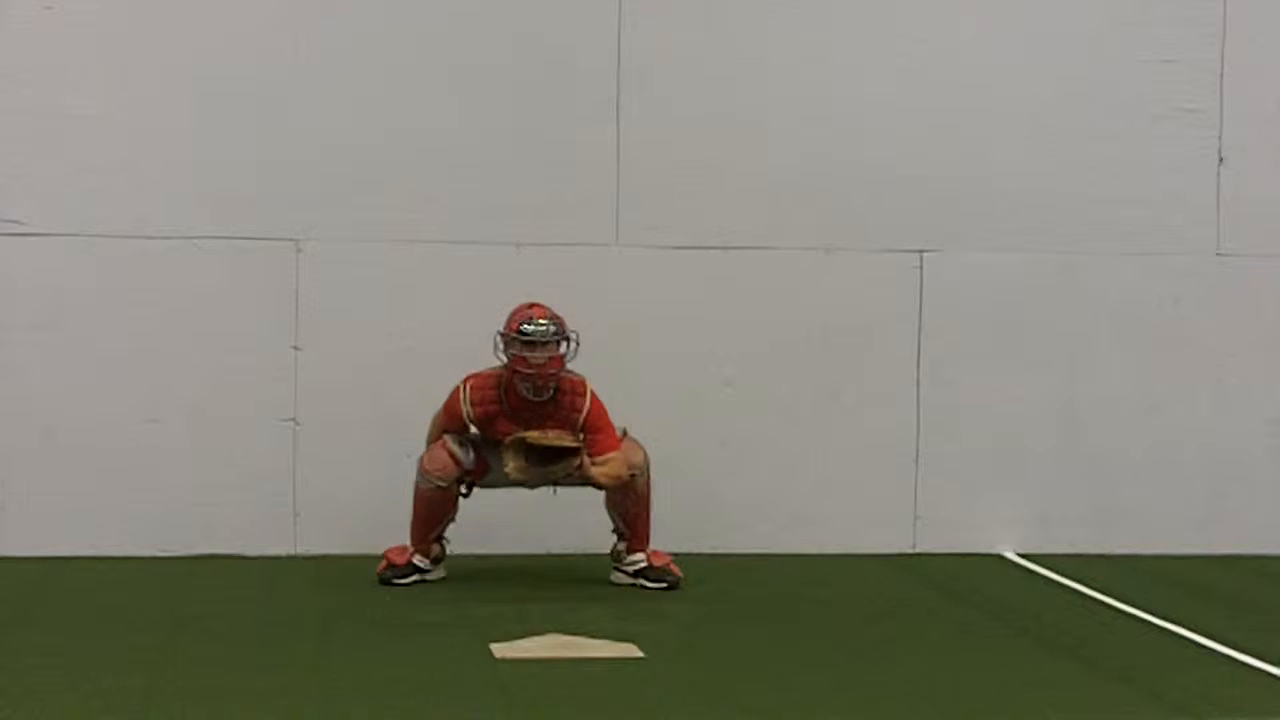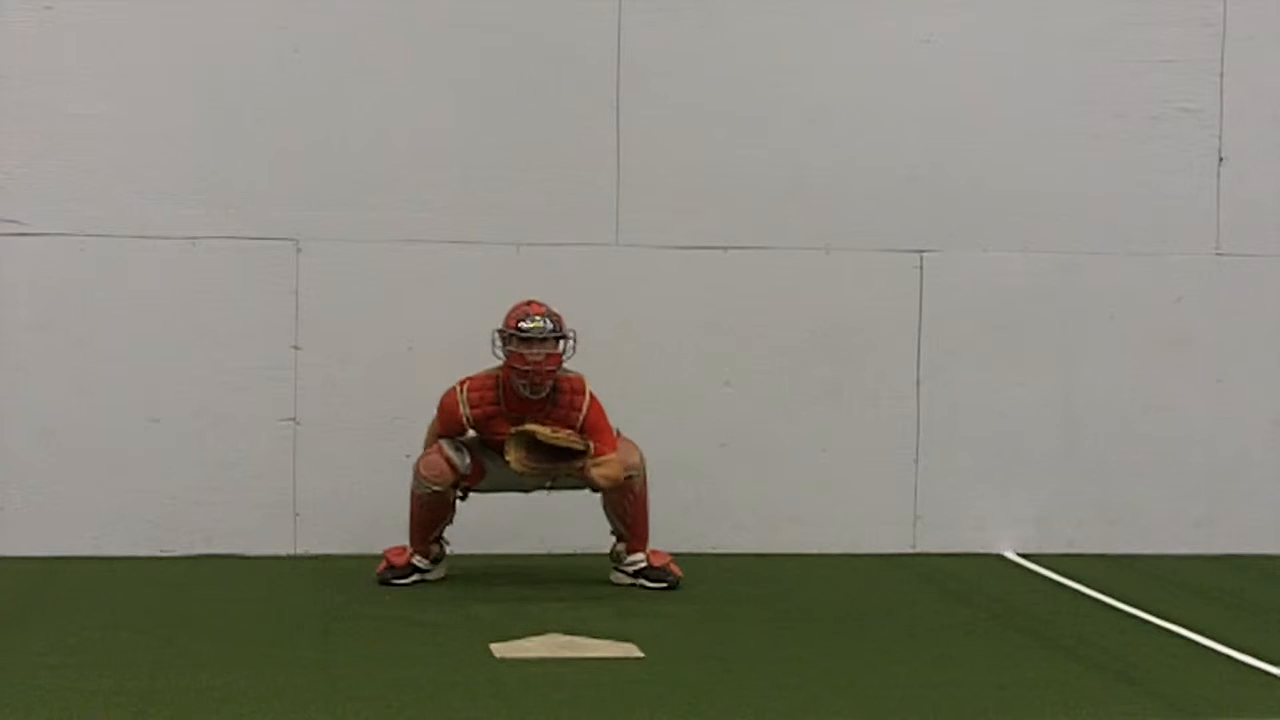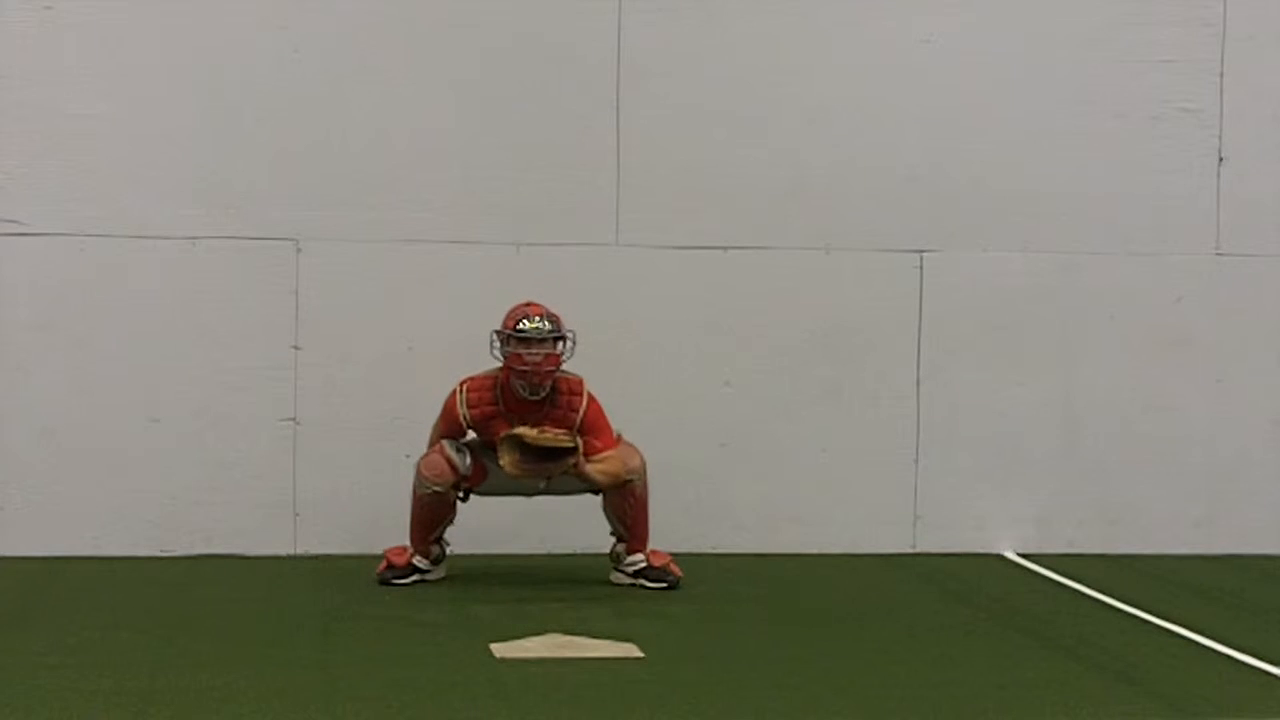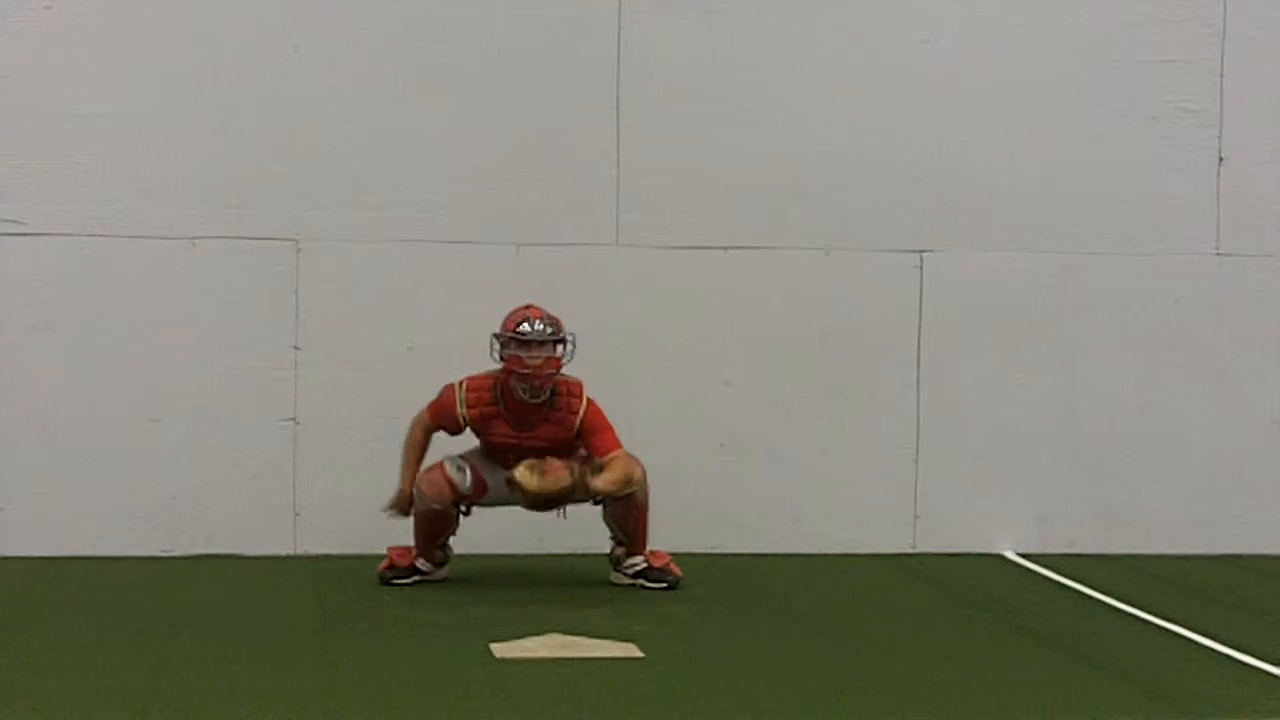
dt=0.4s
person 1, frame 1
left shoulder: (580, 398)
right shoulder: (477, 393)
left elbow: (618, 471)
right elbow: (440, 428)
left wrist: (589, 473)
right wrist: (432, 475)
right hip: (498, 458)
left knee: (632, 458)
right knee: (438, 462)
left ankle: (632, 558)
right ankle: (424, 555)
person 1, frame 2
left shoulder: (577, 397)
right shoulder: (473, 395)
left elbow: (615, 473)
right elbow: (437, 436)
left wrist: (590, 475)
right wrist: (432, 479)
right hip: (495, 462)
left knee: (628, 458)
right knee: (432, 465)
left ankle: (632, 558)
right ankle: (423, 555)
person 1, frame 3
left shoulder: (576, 398)
right shoulder: (473, 395)
left elbow: (616, 469)
right elbow: (441, 440)
left wrist: (585, 471)
left hip: (562, 466)
right hip: (497, 465)
left knee: (629, 461)
right knee: (433, 466)
left ankle: (632, 558)
right ankle: (424, 556)
person 1, frame 4
left shoulder: (575, 402)
right shoulder: (471, 395)
left elbow: (618, 465)
right elbow: (422, 424)
left wrist: (593, 485)
right wrist: (407, 485)
right hip: (496, 471)
left knee: (631, 473)
right knee: (433, 487)
left ankle: (631, 560)
right ankle: (429, 560)
